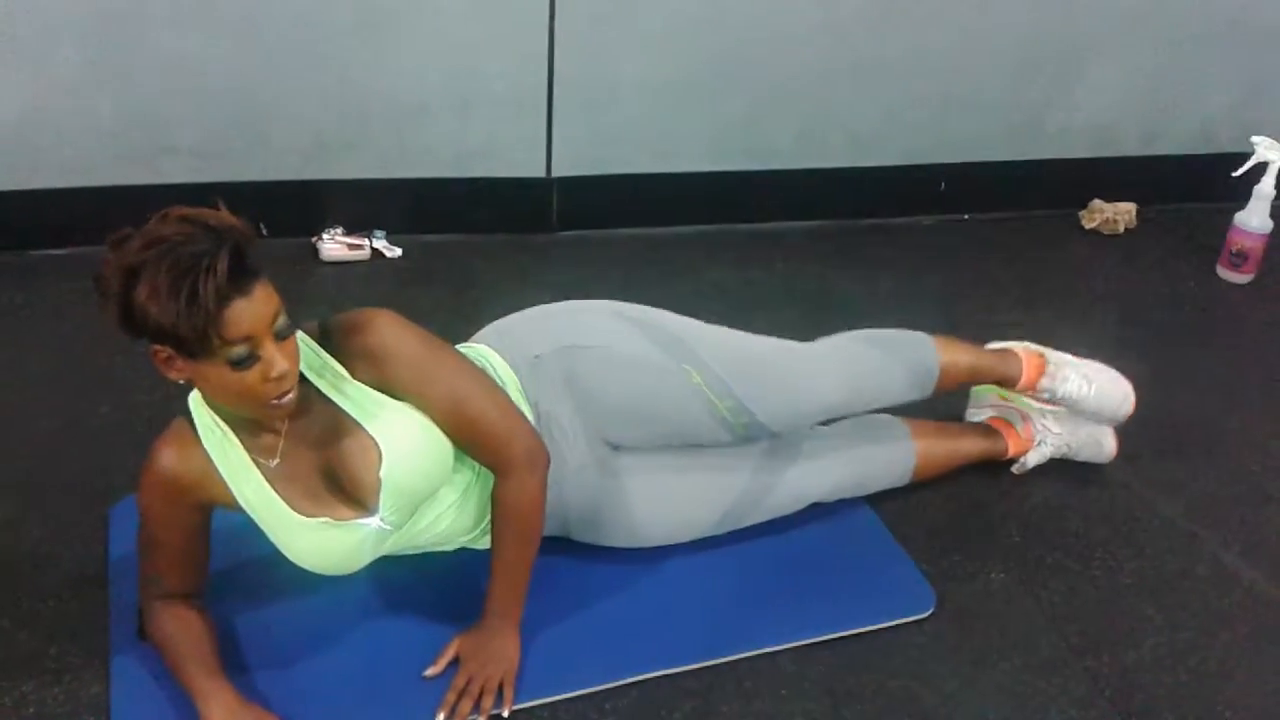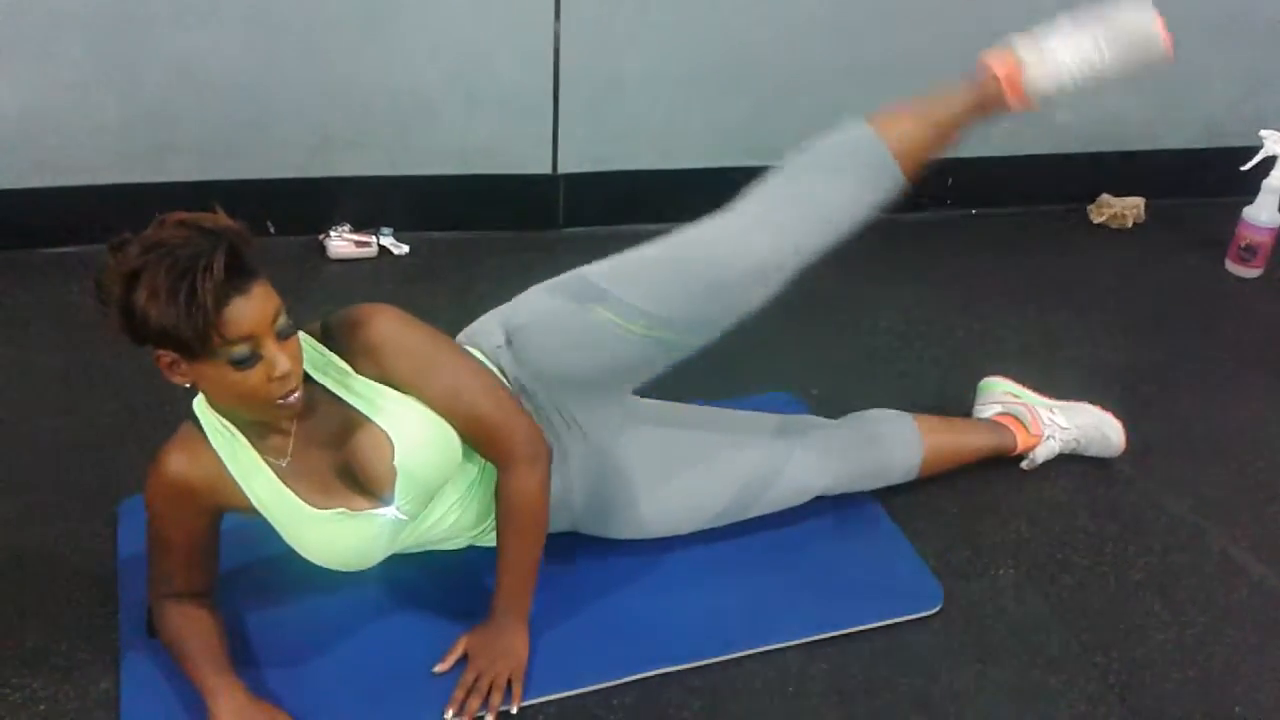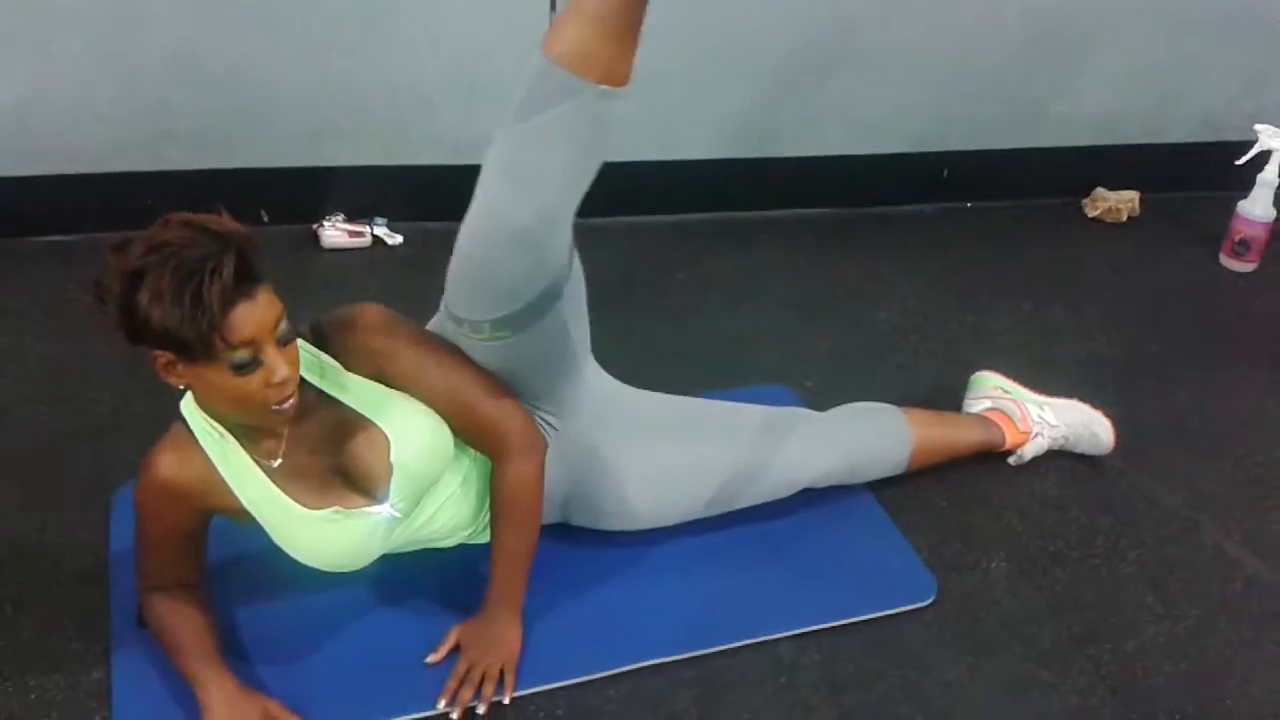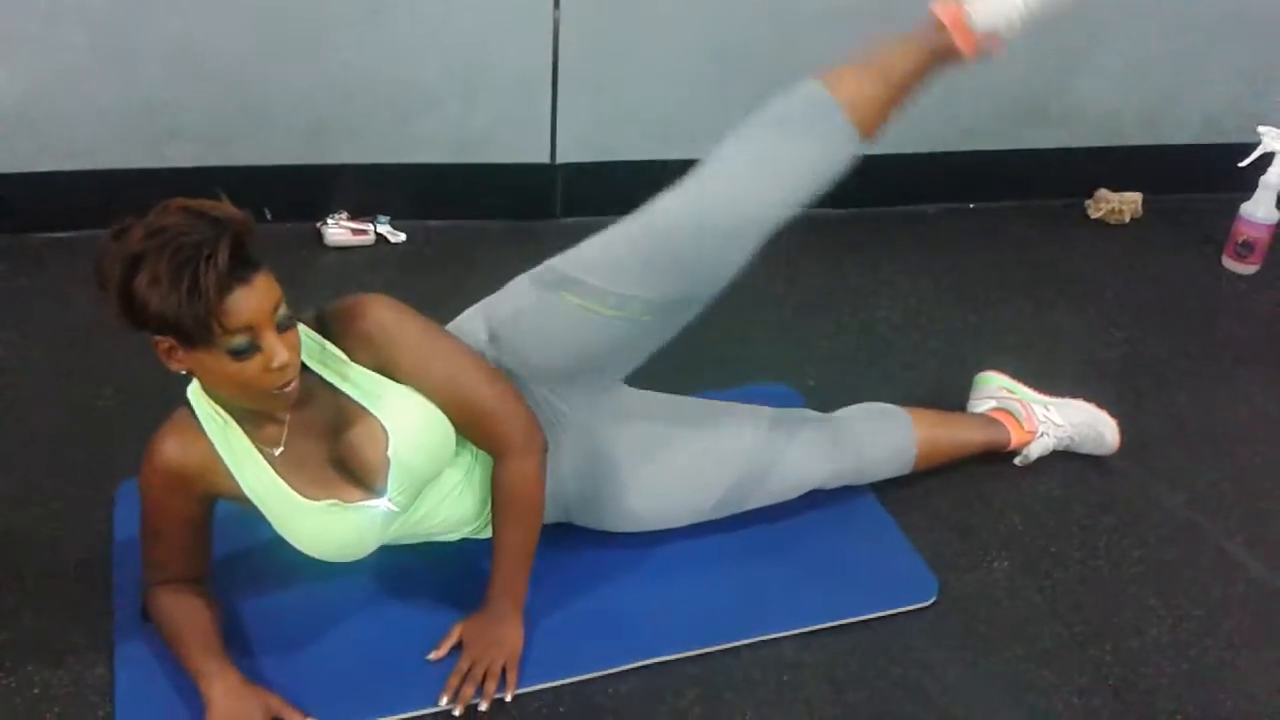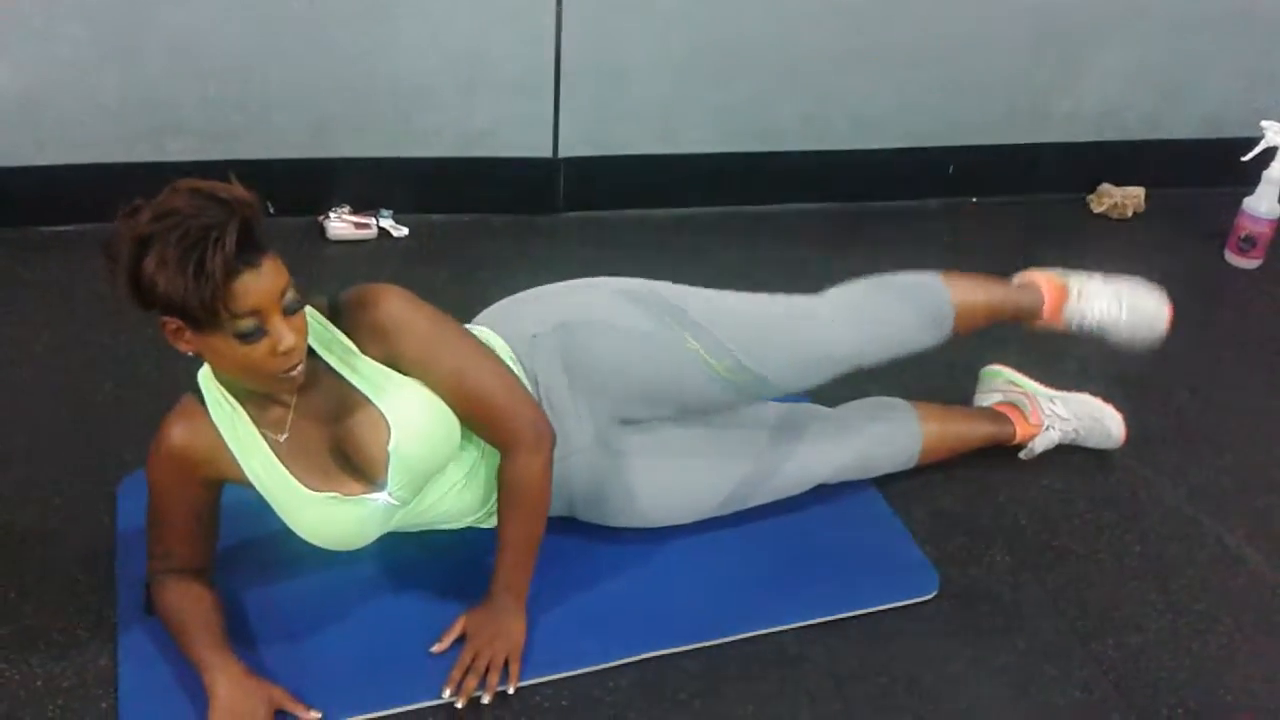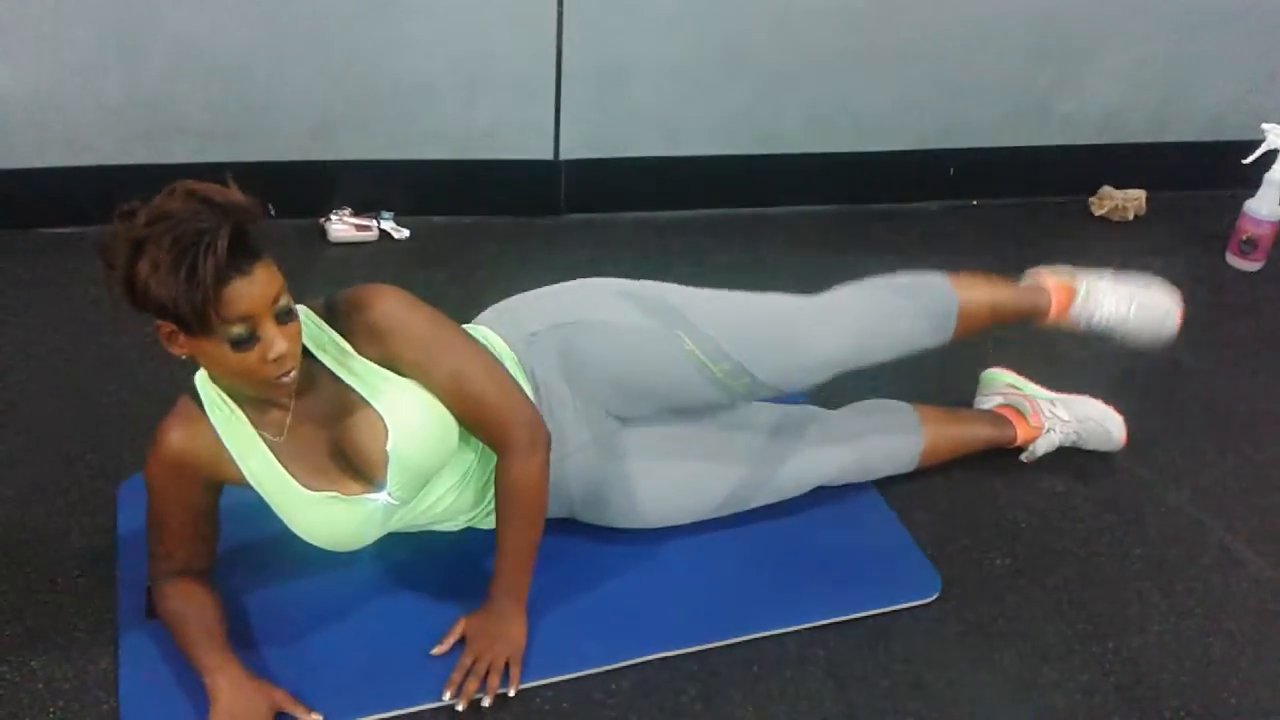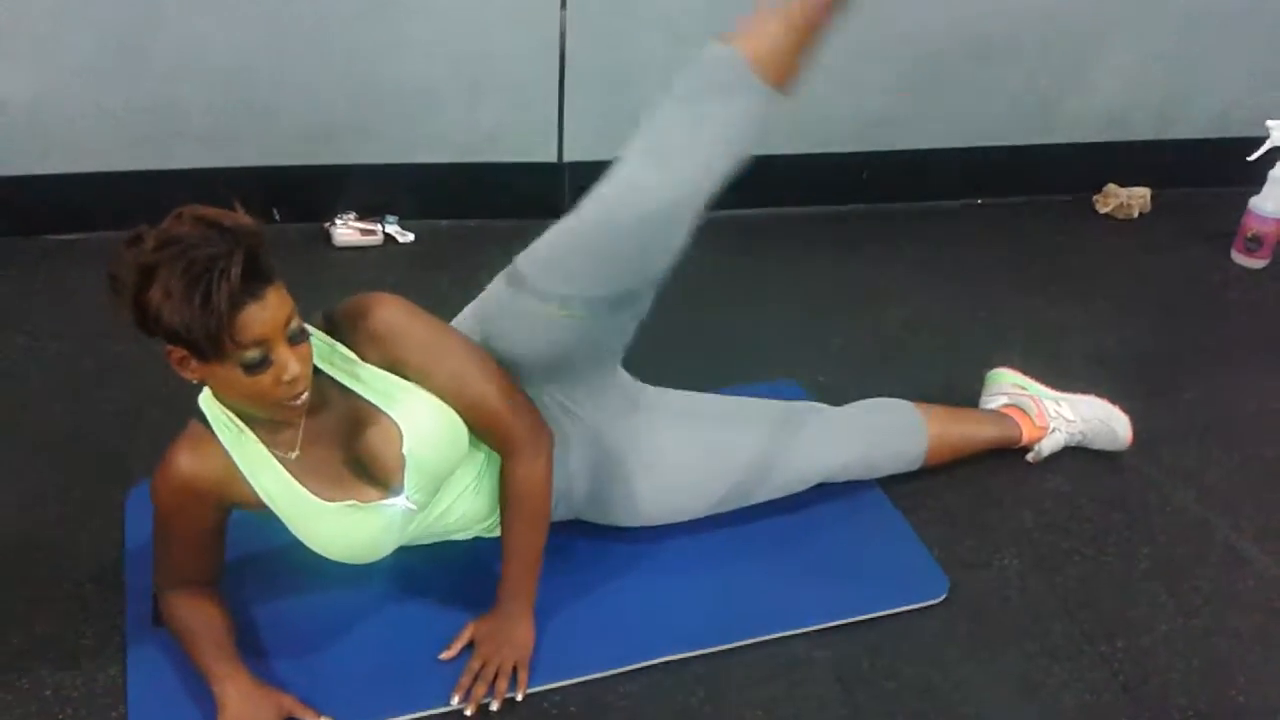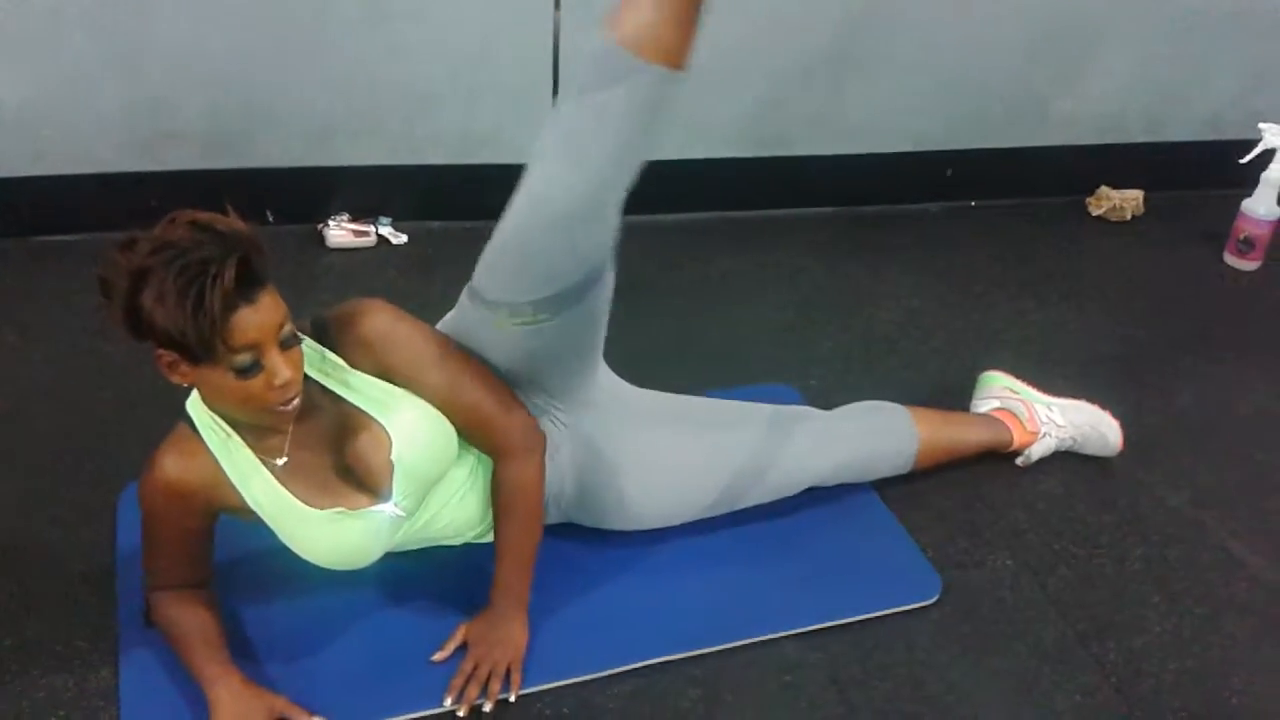
dt=0.4s
person 1, frame 1
left shoulder: (366, 344)
right shoulder: (181, 470)
left elbow: (516, 452)
right elbow: (169, 598)
left wrist: (500, 625)
left hip: (552, 387)
right hip: (566, 503)
left knee: (814, 390)
right knee: (799, 466)
left ankle: (1012, 368)
right ankle: (1000, 431)
person 1, frame 2
left shoulder: (368, 339)
right shoulder: (188, 474)
left elbow: (522, 451)
right elbow: (179, 596)
left wrist: (510, 623)
left hip: (549, 391)
right hip: (558, 503)
left knee: (750, 251)
right knee: (803, 465)
right ankle: (1011, 426)
person 1, frame 3
left shoulder: (356, 344)
right shoulder: (179, 474)
left elbow: (516, 448)
right elbow: (166, 590)
left wrist: (503, 611)
left hip: (537, 409)
right hip: (525, 484)
right ankle: (998, 422)
person 1, frame 4
left shoulder: (364, 328)
right shoulder: (184, 457)
left elbow: (511, 435)
right elbow: (172, 584)
left wrist: (506, 613)
left hip: (531, 378)
right hip: (561, 483)
left knee: (696, 238)
right knee: (802, 453)
right ankle: (1005, 421)
person 1, frame 5
left shoulder: (373, 320)
right shoulder: (190, 447)
left elbow: (525, 432)
right elbow: (177, 573)
left wrist: (506, 605)
left hip: (565, 362)
right hip: (571, 484)
left knee: (821, 337)
right knee: (808, 447)
left ankle: (1038, 300)
right ankle: (1012, 416)
person 1, frame 6
left shoulder: (368, 319)
right shoulder: (190, 448)
left elbow: (521, 434)
right elbow: (178, 575)
left wrist: (508, 602)
left hip: (562, 366)
right hip: (568, 488)
left knee: (821, 341)
right knee: (815, 447)
left ankle: (1048, 296)
right ankle: (1007, 420)
person 1, frame 7
left shoulder: (375, 328)
right shoulder: (199, 472)
left elbow: (526, 443)
right elbow: (184, 587)
left wrist: (516, 607)
left hip: (545, 396)
right hip: (563, 488)
right knee: (811, 446)
right ankle: (1015, 417)
person 1, frame 8
left shoulder: (364, 336)
right shoulder: (184, 474)
left elbow: (515, 446)
right elbow: (174, 589)
left wrist: (510, 609)
left hip: (537, 404)
right hip: (555, 487)
right ankle: (1006, 420)
